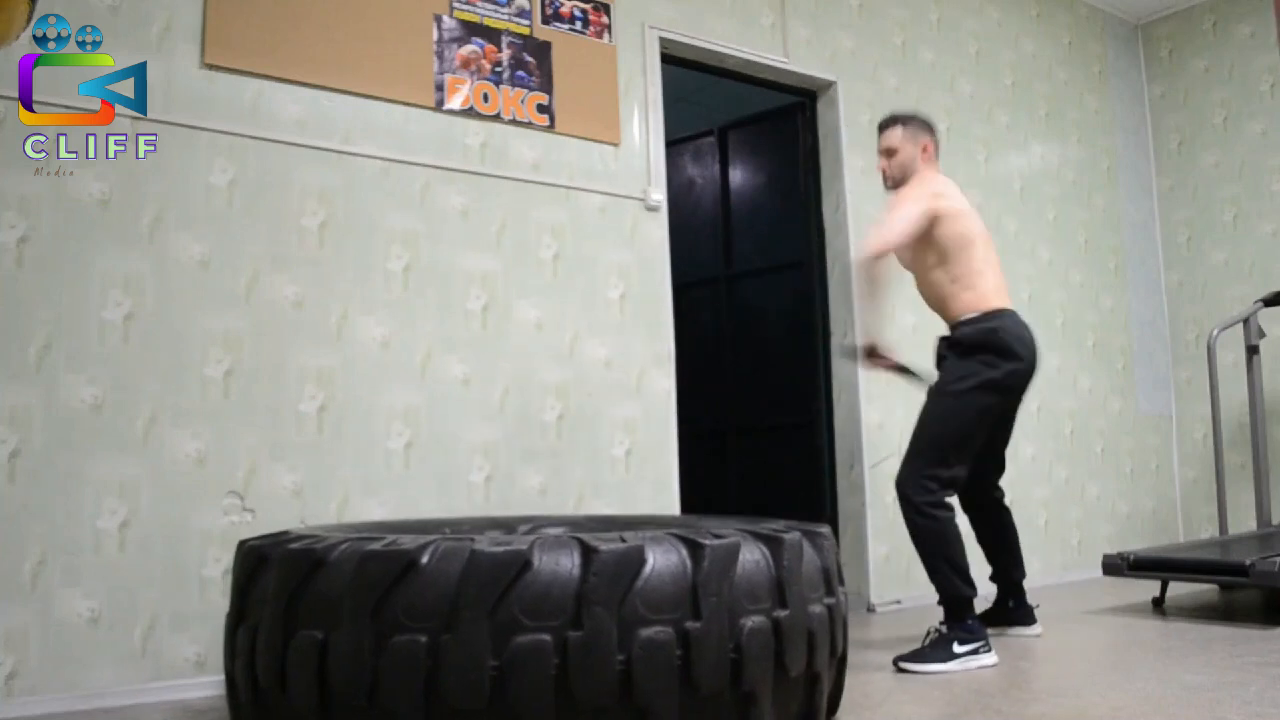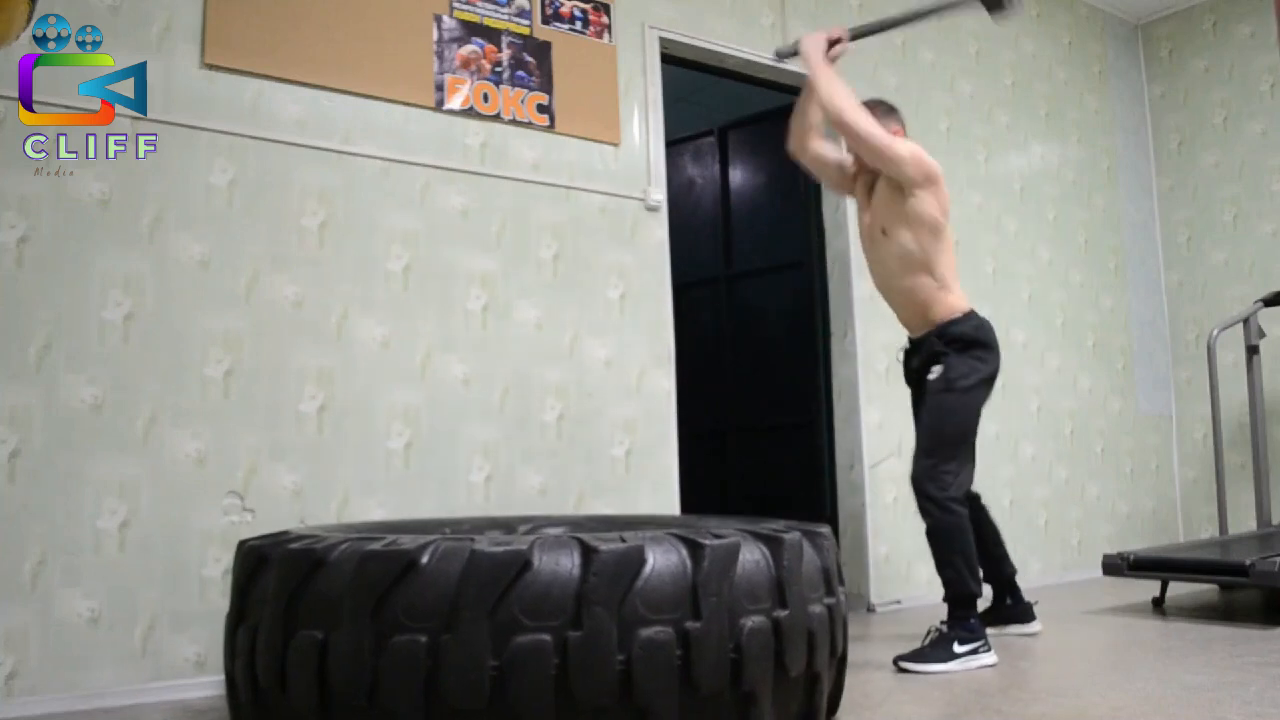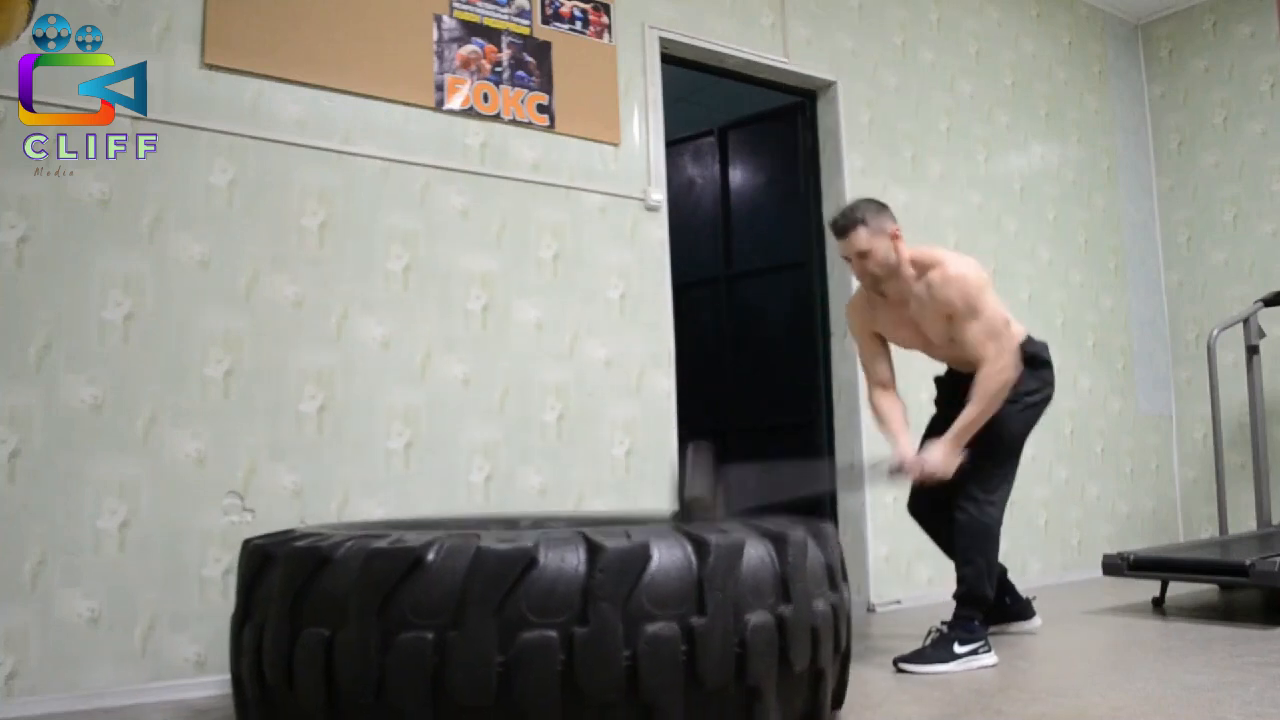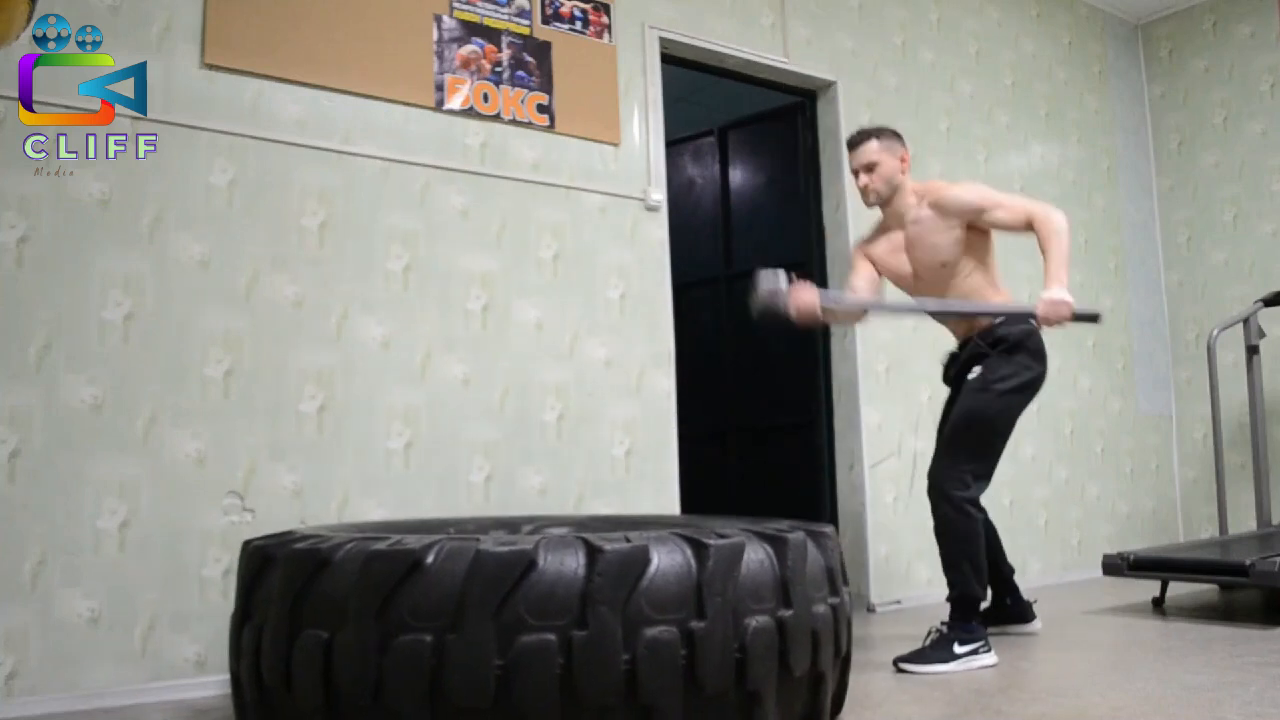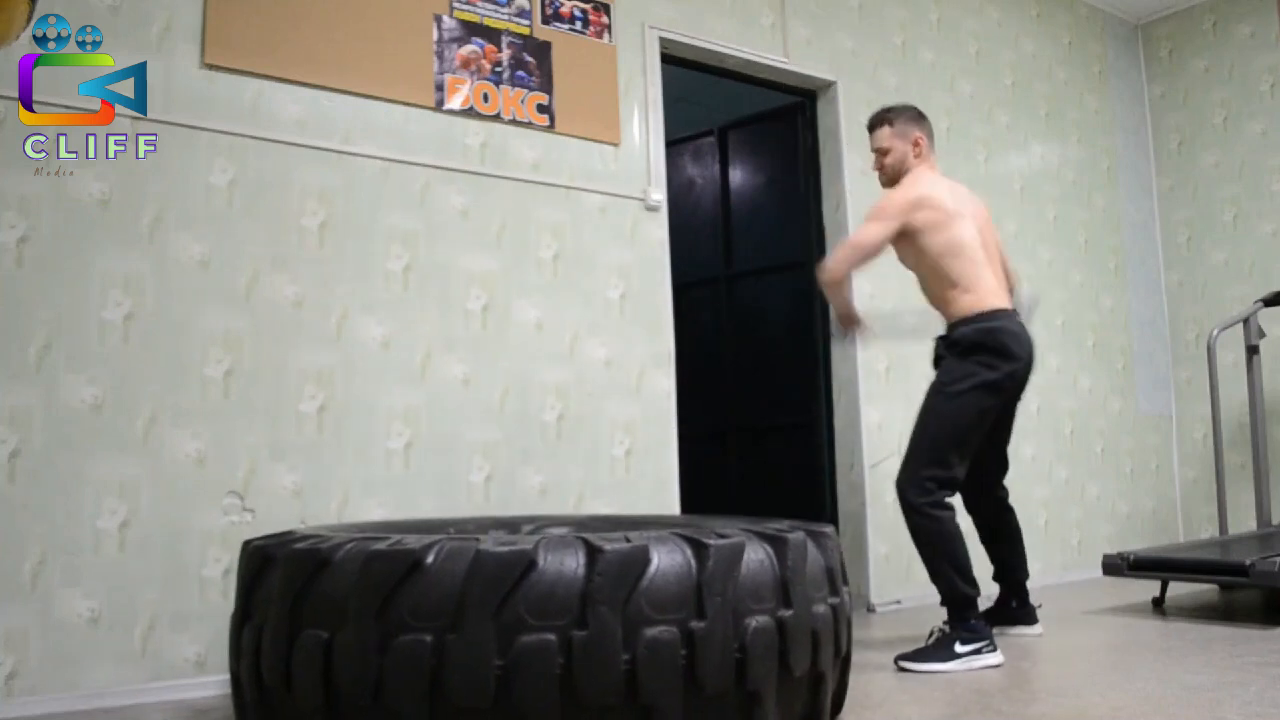
dt=0.5s
person 1, frame 1
left shoulder: (920, 196)
right shoulder: (946, 206)
left elbow: (878, 247)
left wrist: (873, 333)
left hip: (984, 348)
right hip: (1008, 343)
left knee: (921, 484)
right knee: (977, 482)
left ankle: (966, 630)
right ankle: (1014, 604)
person 1, frame 2
left shoulder: (913, 170)
right shoulder: (866, 184)
left elbow: (847, 115)
right elbow: (801, 144)
left wrist: (815, 58)
right wrist: (818, 74)
left hip: (959, 346)
right hip: (932, 352)
left knee: (937, 485)
right knee: (951, 487)
left ankle: (967, 633)
right ankle: (1010, 604)
person 1, frame 3
left shoulder: (952, 276)
right shoulder: (863, 311)
left elbow: (1002, 364)
right elbow: (880, 387)
left wrist: (951, 444)
right wrist: (901, 448)
left hip: (1019, 376)
right hip: (962, 381)
left knee: (977, 487)
right knee: (928, 500)
left ankle: (969, 633)
right ankle: (1008, 603)
person 1, frame 4
left shoulder: (950, 201)
right shoulder: (870, 250)
left elbow: (1048, 217)
right elbow: (855, 303)
left wrist: (1056, 286)
right wrist: (817, 306)
left hip: (1008, 349)
right hip: (970, 359)
left knee: (951, 483)
right knee: (952, 486)
left ankle: (967, 633)
right ankle: (1009, 603)
person 1, frame 5
left shoulder: (910, 196)
right shoulder: (967, 200)
left elbow: (835, 268)
right elbow: (1007, 278)
left wrist: (845, 309)
left hip: (979, 347)
right hip: (1007, 340)
left knee: (921, 486)
right knee: (982, 482)
left ankle: (969, 633)
right ankle: (1015, 602)
